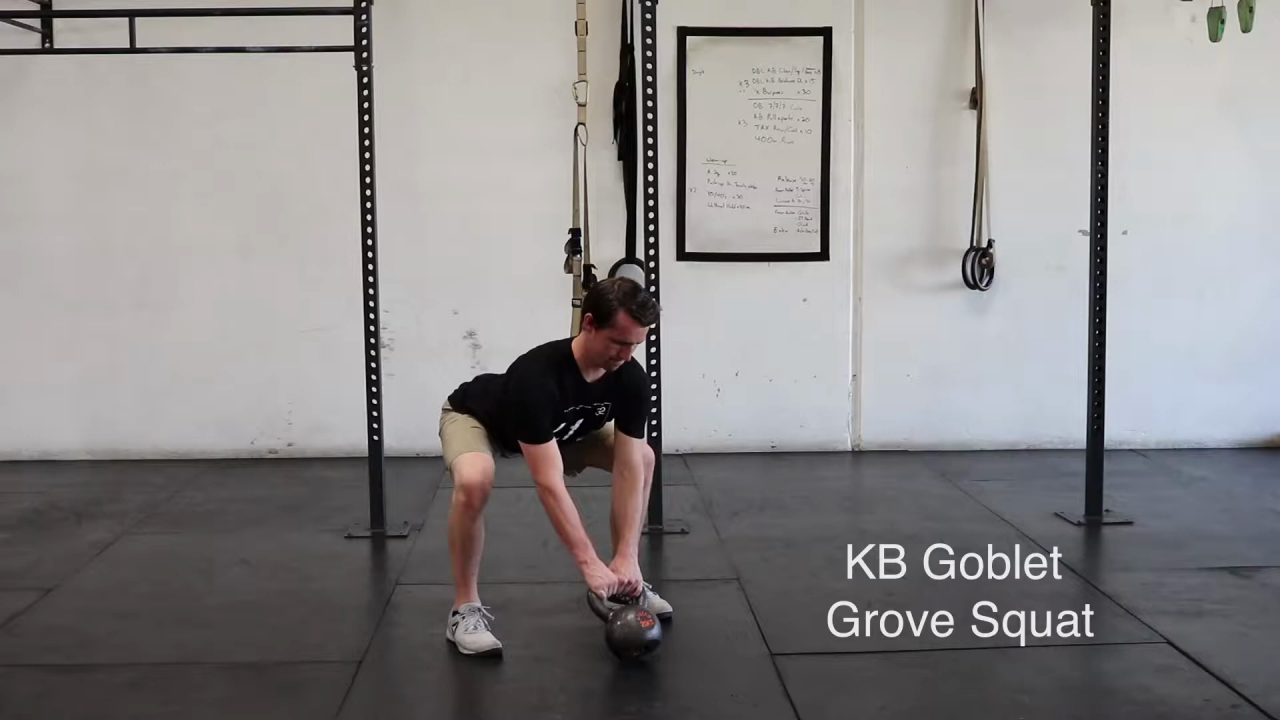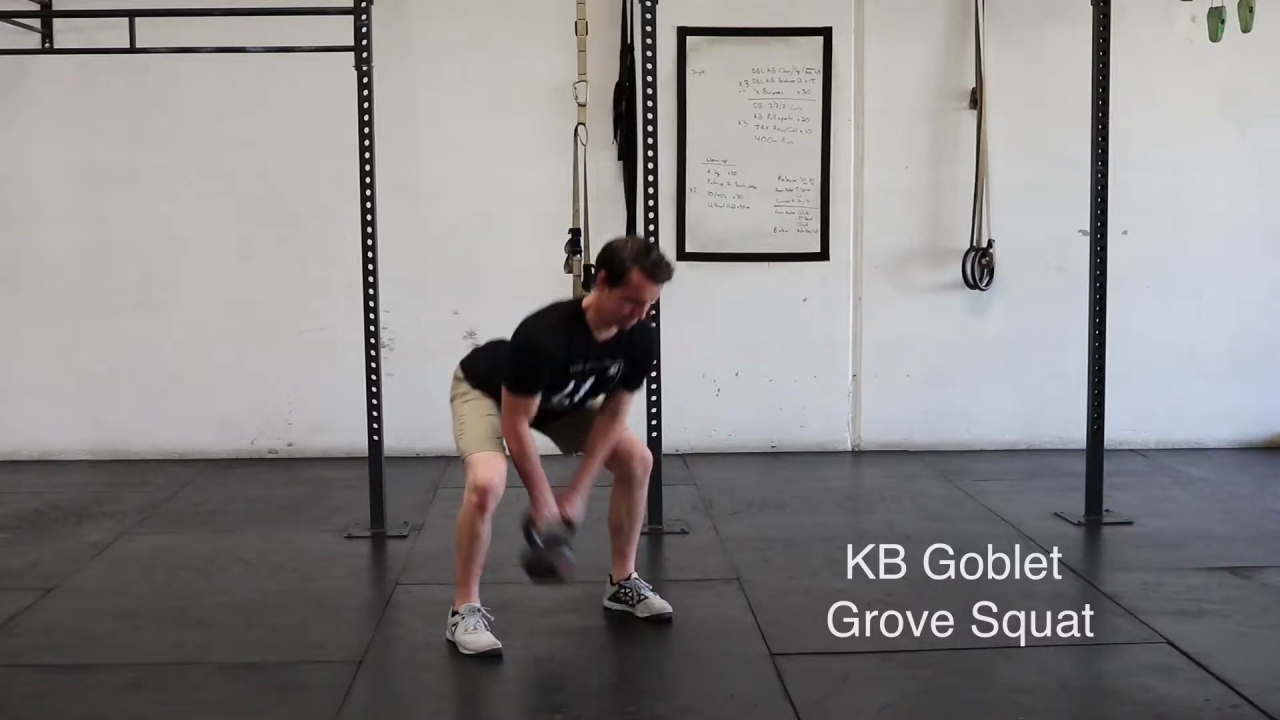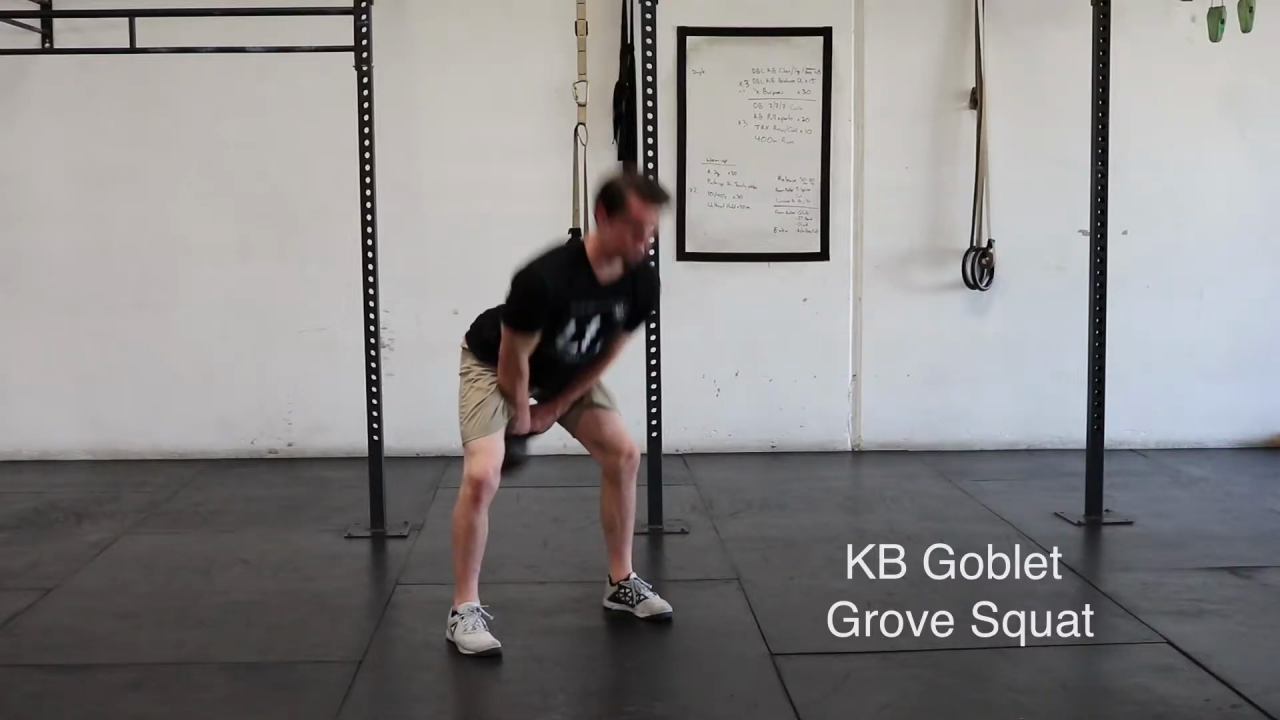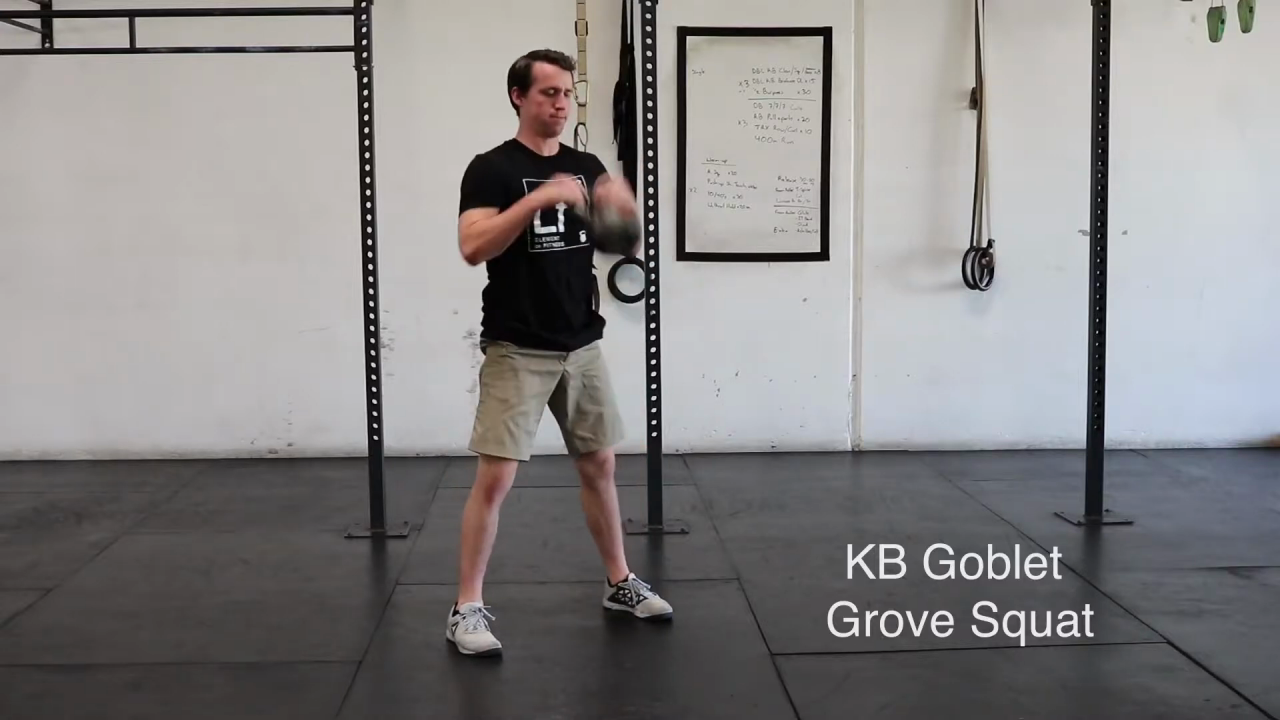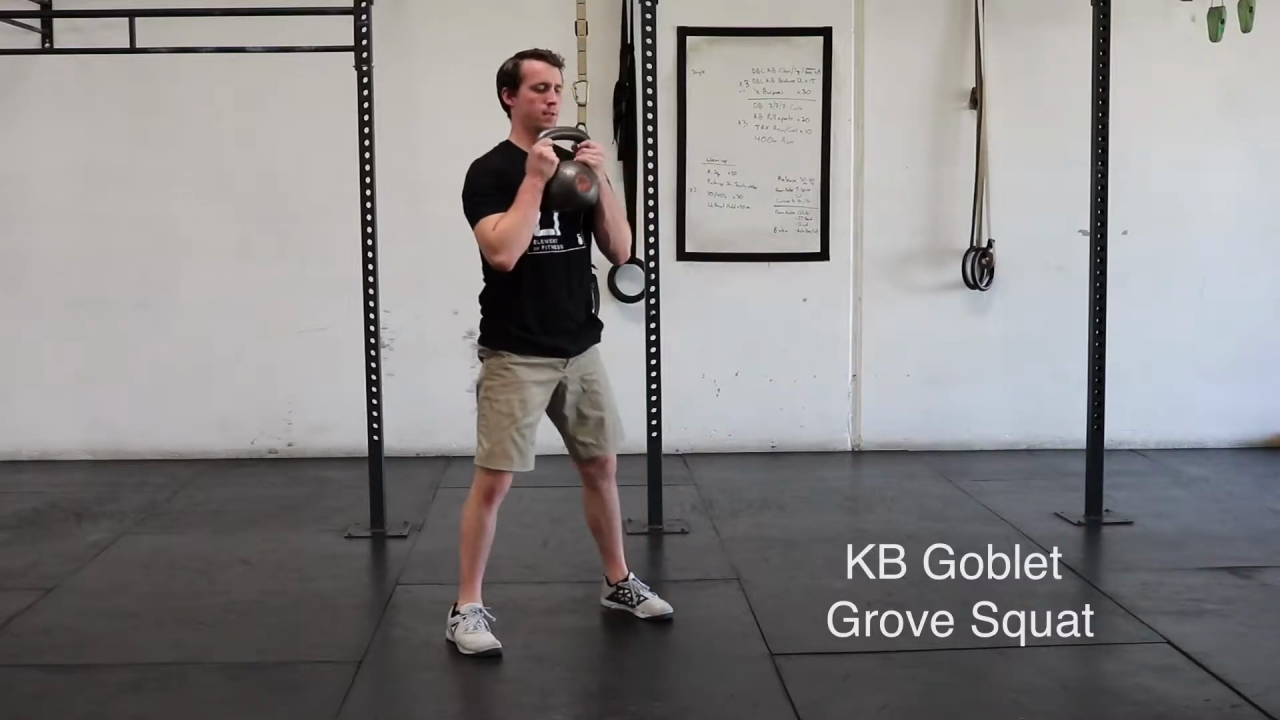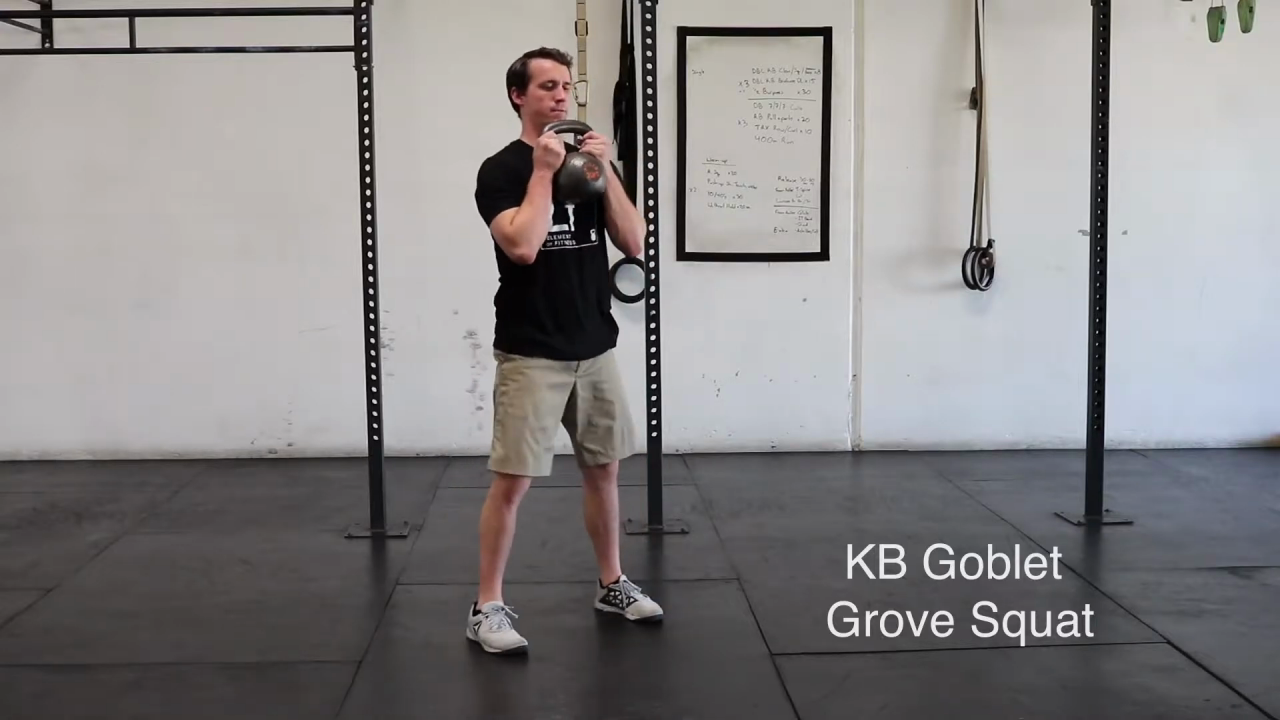
dt=0.5s
person 1, frame 1
left shoulder: (630, 379)
right shoulder: (536, 377)
left elbow: (629, 467)
right elbow: (549, 483)
left wrist: (626, 557)
right wrist: (590, 564)
right hip: (474, 417)
left knee: (644, 459)
right knee: (473, 482)
left ankle: (624, 581)
right ankle: (466, 608)
person 1, frame 2
left shoulder: (640, 339)
right shoulder: (544, 334)
left elbow: (612, 419)
right elbow: (516, 430)
left wrist: (577, 494)
right wrist: (543, 502)
left hip: (562, 398)
right hip: (485, 388)
left knee: (638, 460)
right knee: (486, 484)
left ankle: (623, 582)
right ankle: (466, 610)
person 1, frame 3
left shoulder: (641, 284)
right shoulder: (545, 277)
left elbow: (605, 355)
right elbow: (513, 361)
left wrist: (551, 411)
right wrist: (518, 415)
left hip: (565, 369)
right hip: (493, 363)
left knee: (624, 454)
right knee: (482, 476)
left ankle: (621, 583)
right ankle: (466, 609)
person 1, frame 4
left shoulder: (586, 164)
right shoulder: (491, 168)
right elbow: (472, 246)
left wrist: (622, 208)
right wrist: (541, 198)
left hip: (581, 344)
right hip: (517, 350)
left knee: (599, 466)
right knee: (495, 477)
left ankle: (620, 583)
right ankle: (467, 608)
person 1, frame 5
left shoulder: (580, 165)
right shoulder: (490, 171)
left elbow: (620, 251)
right elbow: (502, 253)
left wrist: (598, 180)
right wrist: (535, 178)
left hip: (580, 348)
right hip: (516, 355)
left knee: (601, 468)
right knee: (493, 482)
left ankle: (618, 581)
right ankle: (467, 608)
person 1, frame 6
left shoulder: (594, 162)
right shoulder: (502, 170)
left elbow: (634, 243)
right elbow: (522, 246)
left wrist: (604, 171)
right wrist: (543, 171)
left hip: (594, 349)
right hip: (530, 355)
left knee: (603, 470)
right knee: (511, 483)
left ankle: (612, 585)
right ankle: (487, 607)
